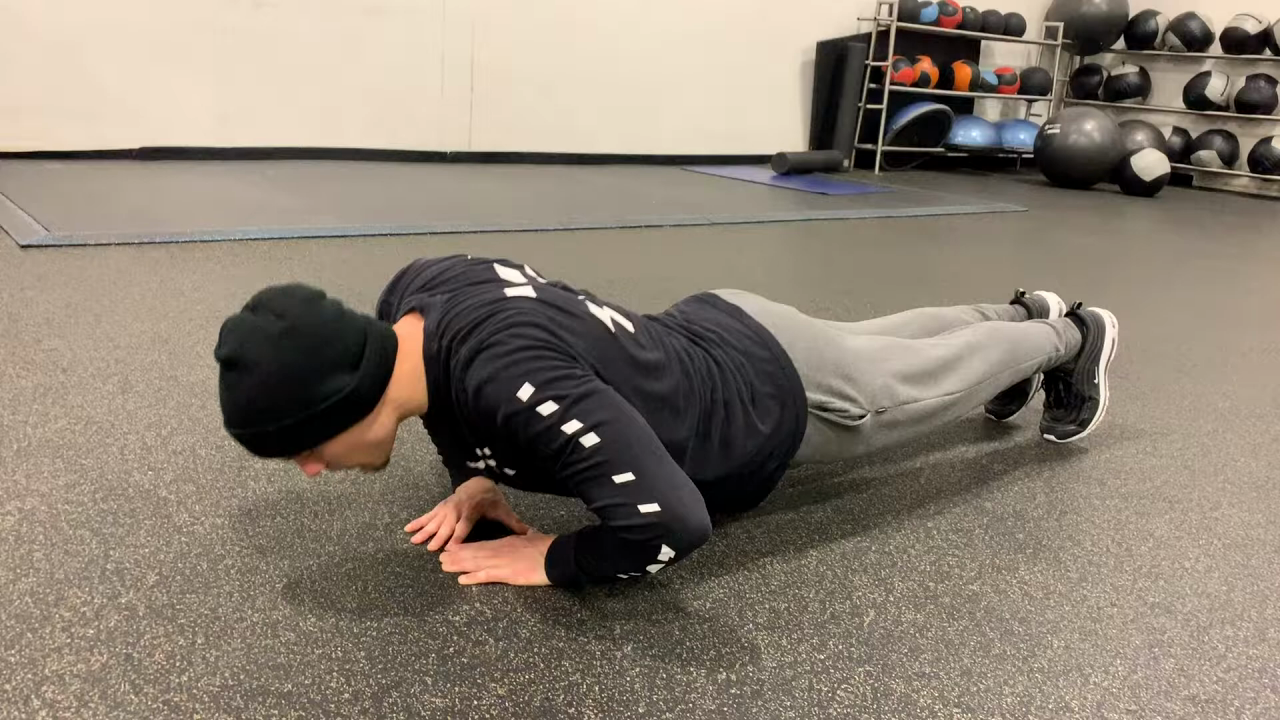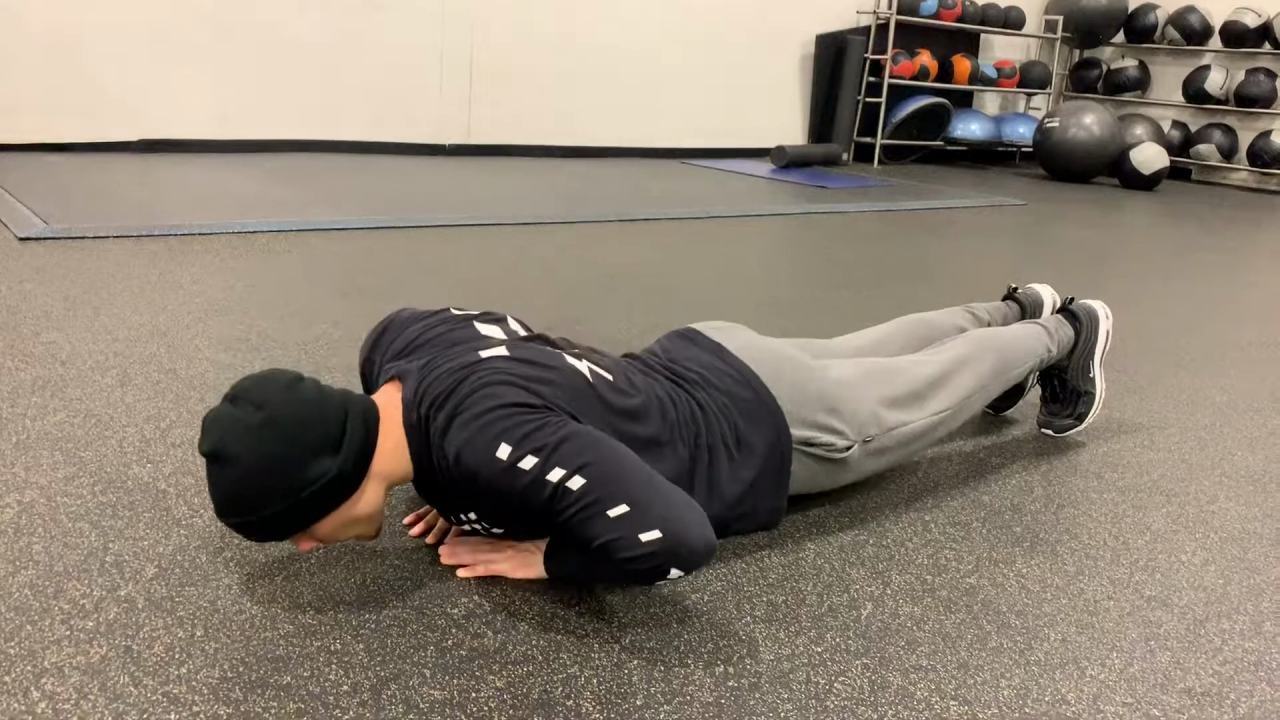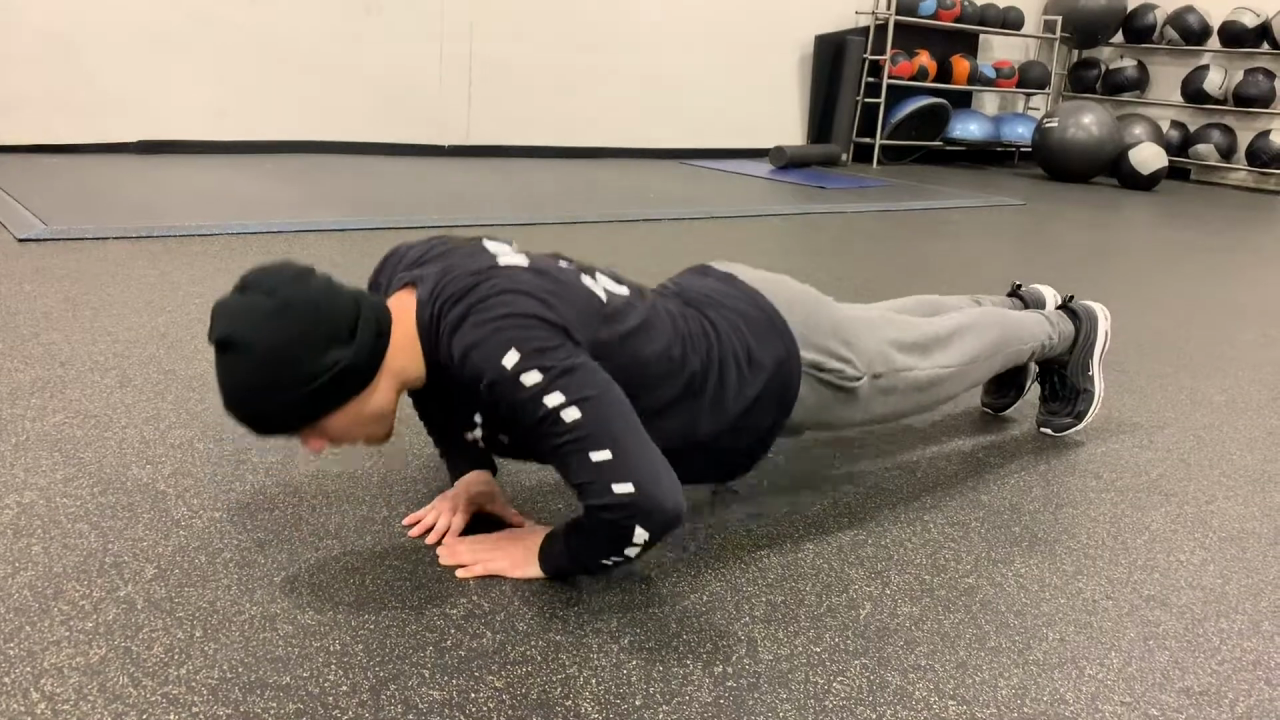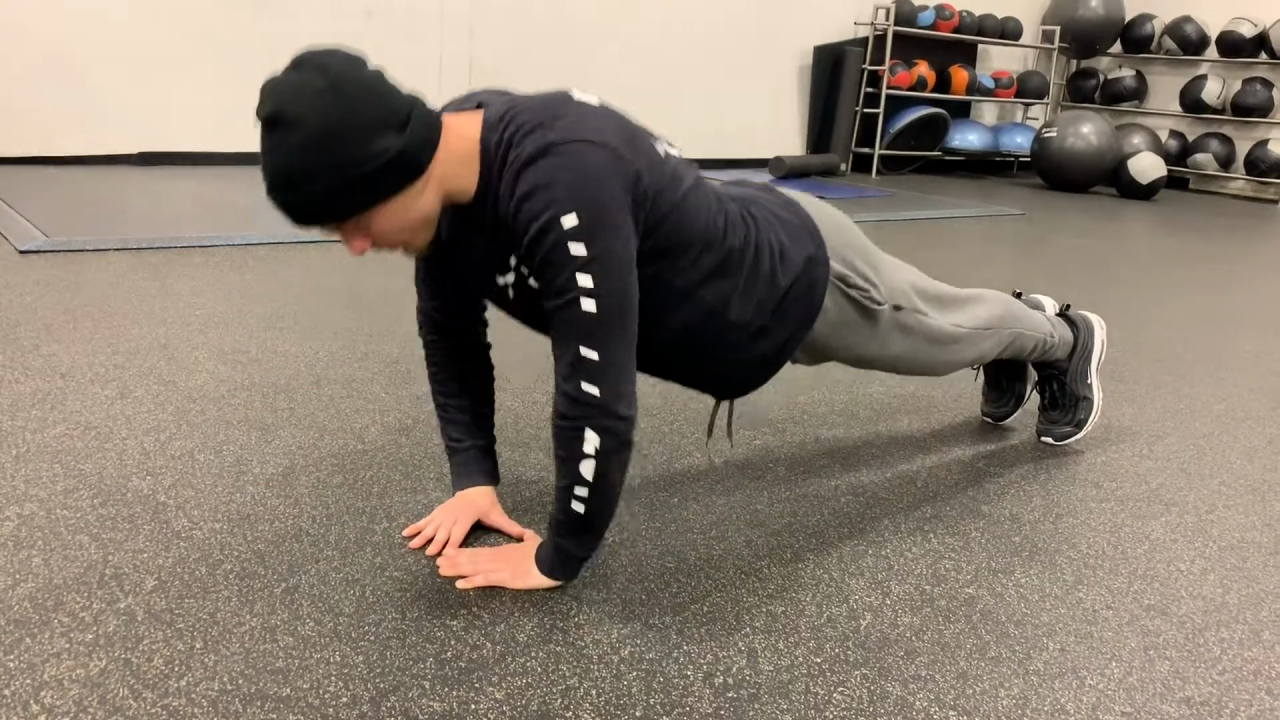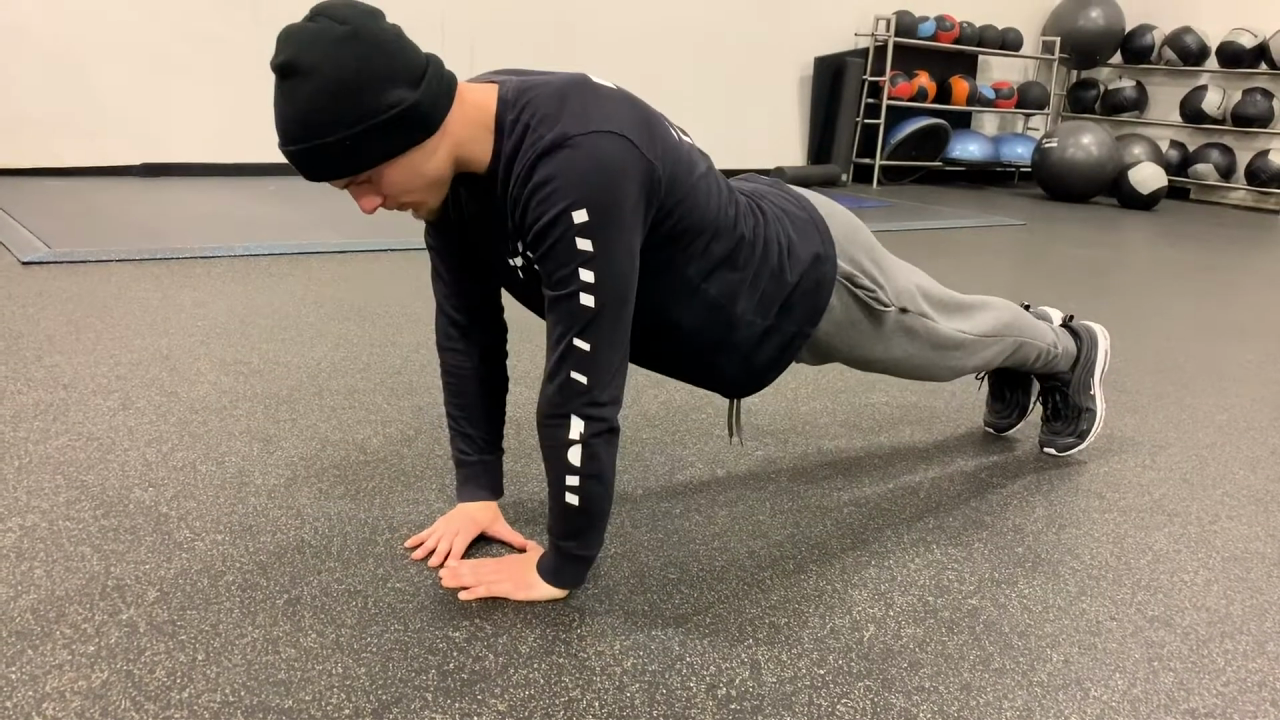
dt=0.4s
person 1, frame 1
left shoulder: (511, 379)
right shoulder: (408, 303)
left elbow: (671, 519)
left wrist: (550, 560)
right wrist: (475, 477)
left hip: (782, 397)
right hip: (713, 335)
left knee: (933, 377)
right knee: (879, 339)
left ankle: (1070, 339)
right ankle: (1019, 316)
person 1, frame 2
left shoulder: (490, 437)
right shoulder: (391, 349)
left elbow: (678, 535)
left wrist: (545, 554)
left hip: (763, 431)
right hip: (698, 365)
left knee: (917, 395)
right knee: (861, 352)
left ankle: (1065, 333)
right ankle: (1012, 310)
person 1, frame 3
left shoulder: (506, 344)
right shoulder: (398, 290)
left elbow: (646, 501)
left wrist: (548, 553)
right wrist: (472, 473)
left hip: (777, 361)
right hip: (709, 313)
left knee: (916, 363)
right knee: (889, 328)
left ankle: (1064, 332)
right ankle: (1016, 306)
person 1, frame 4
left shoulder: (564, 181)
right shoulder: (444, 164)
left elbow: (598, 397)
right elbow: (450, 333)
left wrist: (558, 558)
right wrist: (475, 480)
left hip: (798, 278)
right hip: (733, 257)
left knee: (942, 336)
left ankle: (1061, 341)
right ankle: (1021, 329)
person 1, frame 5
left shoulder: (580, 161)
right shoulder: (457, 149)
left elbow: (583, 385)
right elbow: (468, 330)
left wrist: (561, 567)
right wrist: (478, 492)
left hip: (803, 274)
right hip: (736, 259)
left knee: (945, 340)
right knee: (942, 342)
left ankle: (1067, 352)
right ankle: (1028, 340)
